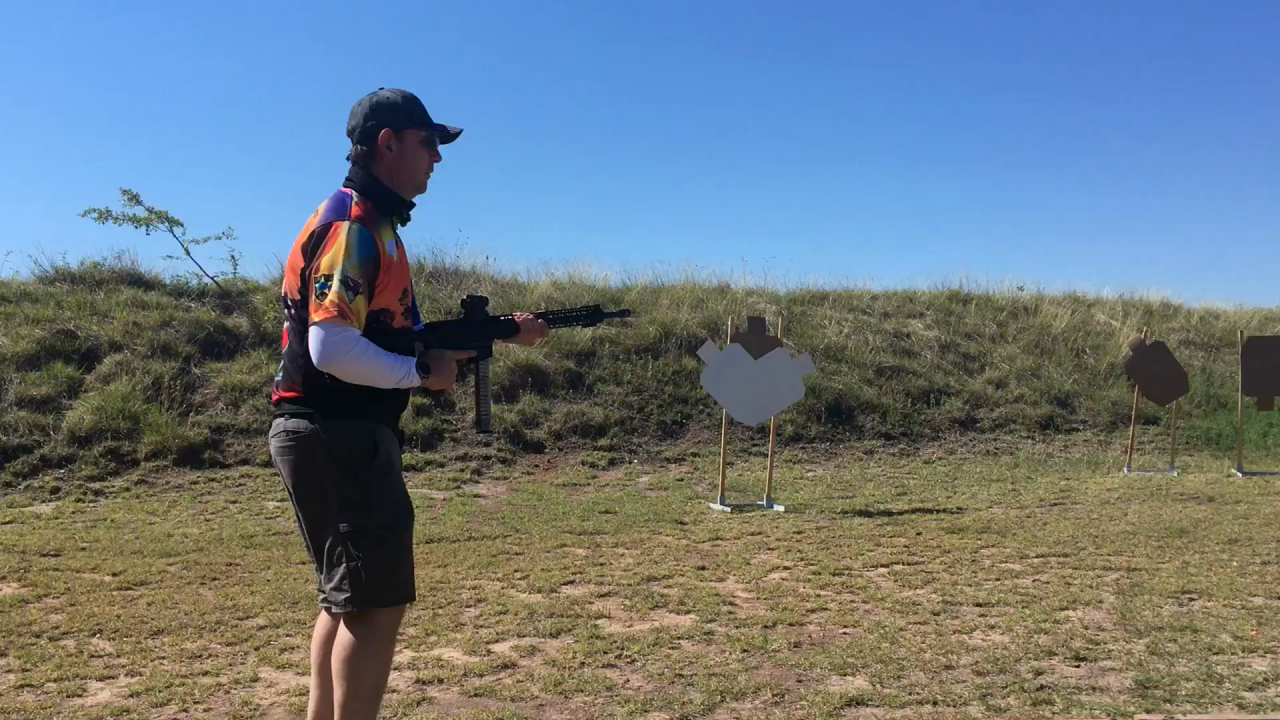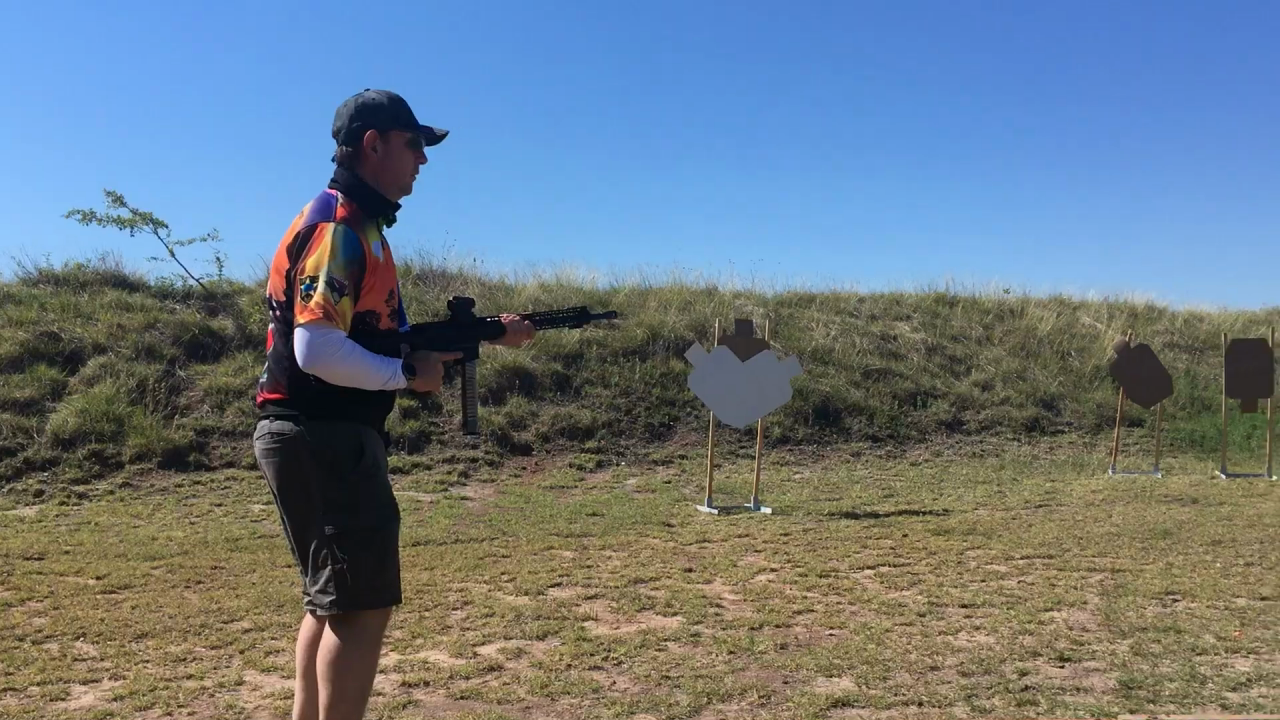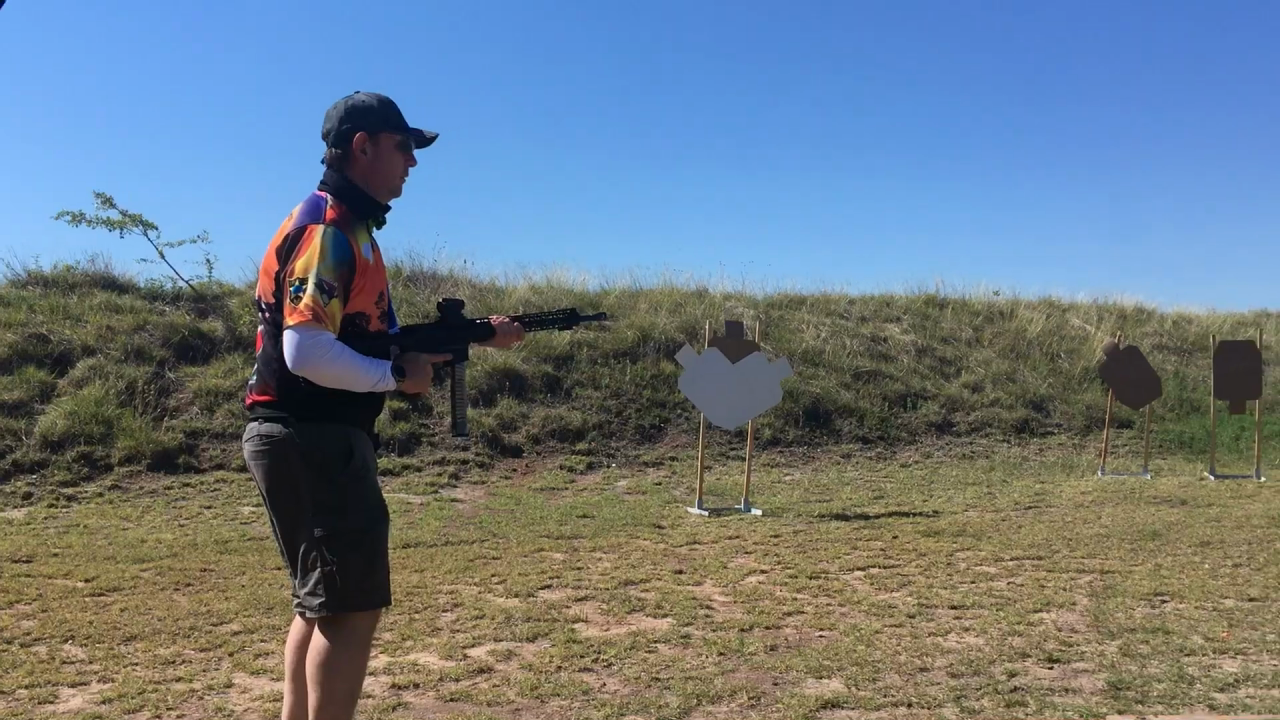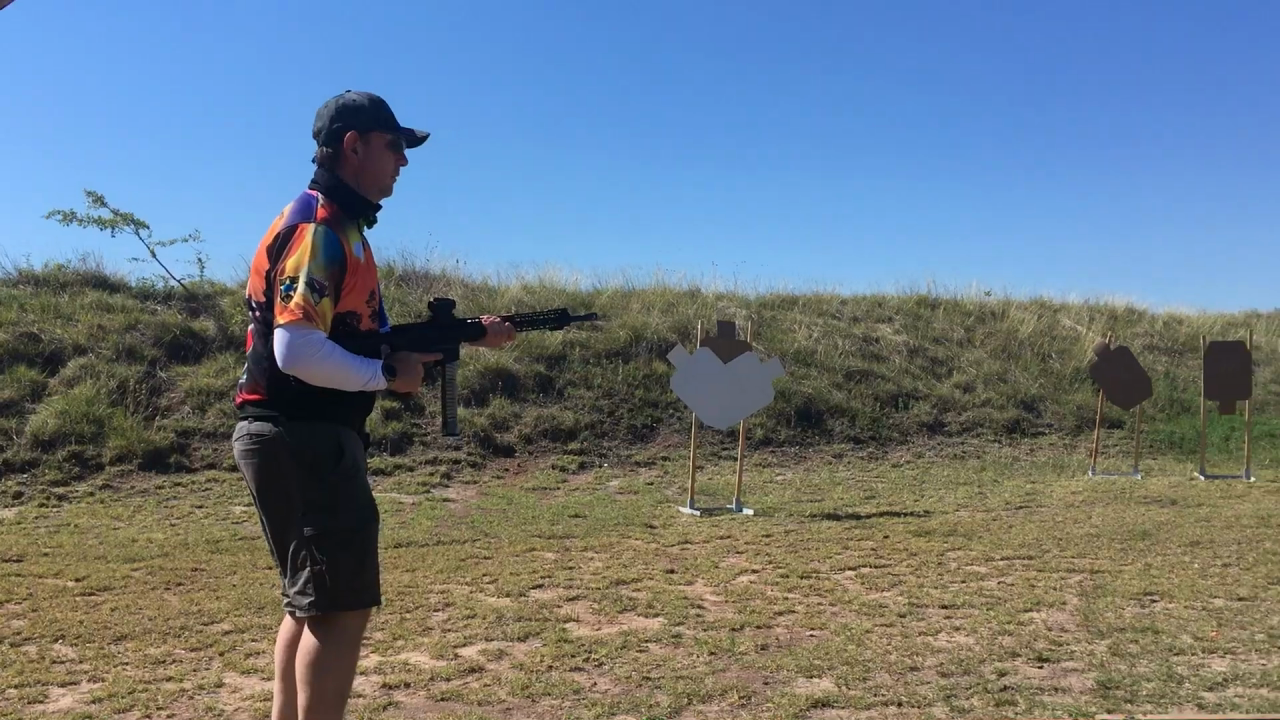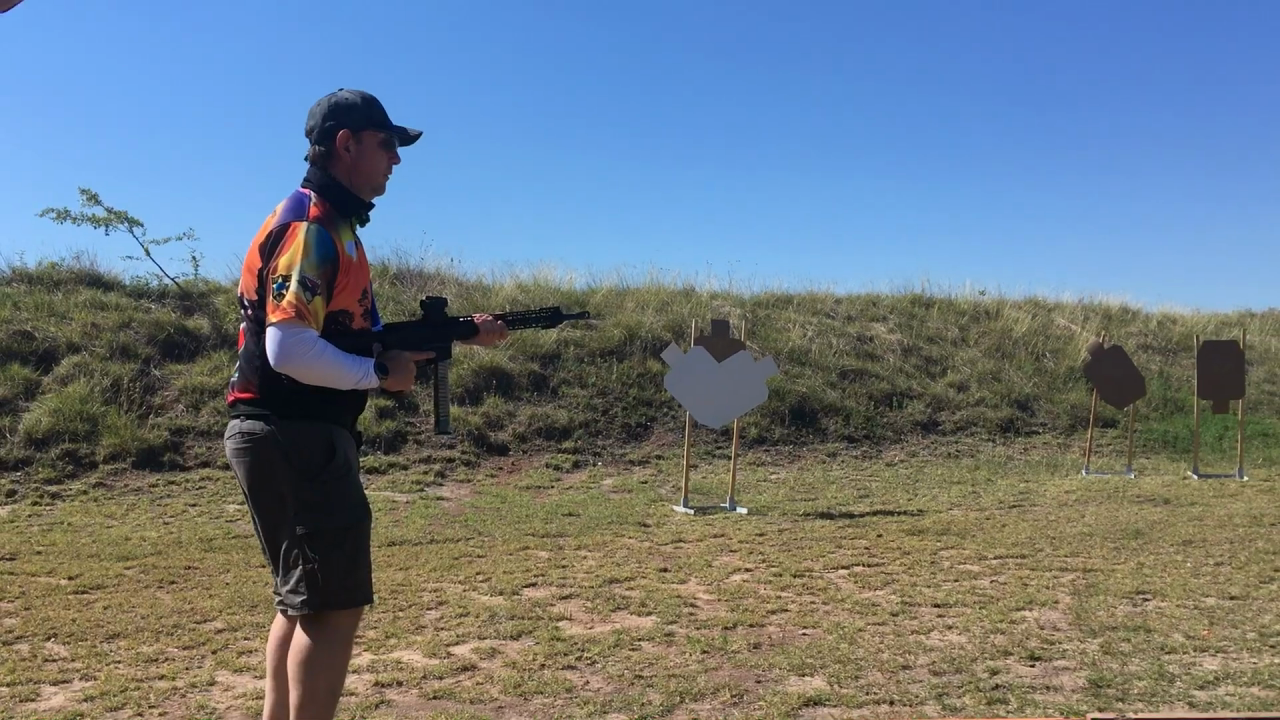
dt=0.2s
person 1, frame 1
left shoulder: (374, 224)
right shoulder: (350, 223)
left elbow: (397, 334)
right elbow: (331, 349)
left wrist: (499, 332)
right wrist: (423, 372)
left hip: (340, 437)
right hip: (338, 437)
left knee: (346, 598)
right knee: (378, 602)
person 1, frame 2
left shoulder: (360, 226)
right shoulder: (337, 225)
left elbow: (388, 336)
right elbow: (318, 351)
left wrist: (486, 334)
right wrist: (409, 375)
left hip: (325, 439)
right hip: (323, 439)
left knee: (332, 600)
right knee: (364, 604)
person 1, frame 3
left shoulder: (351, 228)
right shoulder: (326, 227)
left elbow: (371, 338)
right elbow: (306, 353)
left wrist: (475, 336)
right wrist: (397, 376)
left hip: (314, 442)
right hip: (312, 443)
left knee: (321, 603)
right knee: (352, 607)
person 1, frame 4
left shoulder: (341, 228)
right shoulder: (316, 226)
left elbow: (369, 337)
right elbow: (298, 352)
left wrist: (467, 336)
right wrist: (388, 376)
left hip: (303, 440)
right hip: (303, 441)
left knee: (311, 602)
right knee: (343, 606)
person 1, frame 5
left shoulder: (334, 226)
right shoulder: (309, 225)
left elbow: (363, 336)
right elbow: (290, 350)
left wrist: (461, 334)
right wrist: (381, 375)
left hip: (295, 439)
right hip: (295, 440)
left knee: (303, 601)
right knee: (335, 604)
